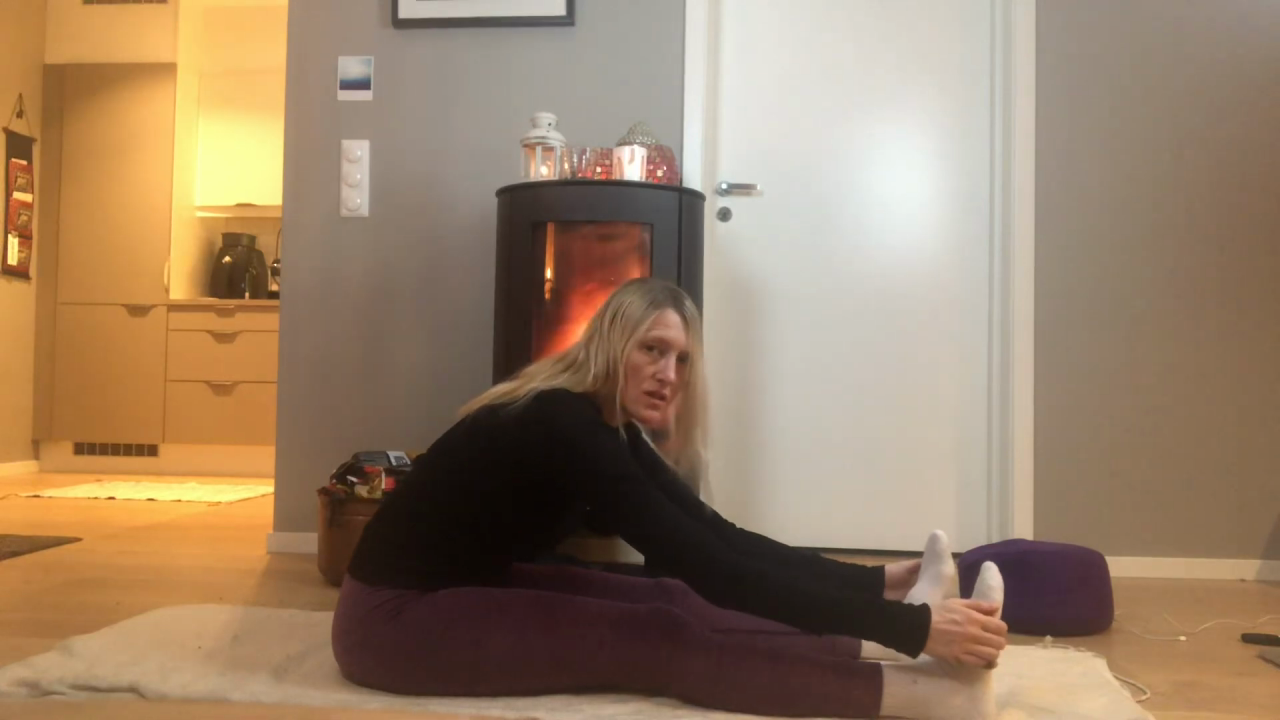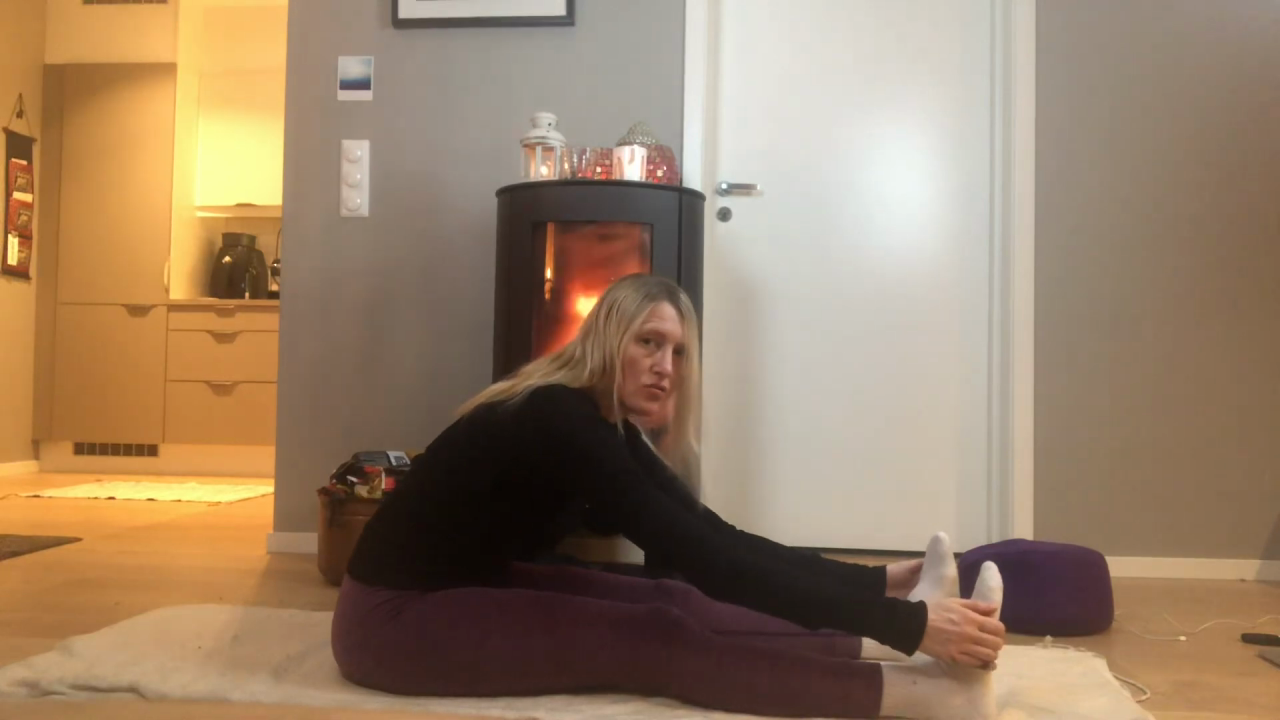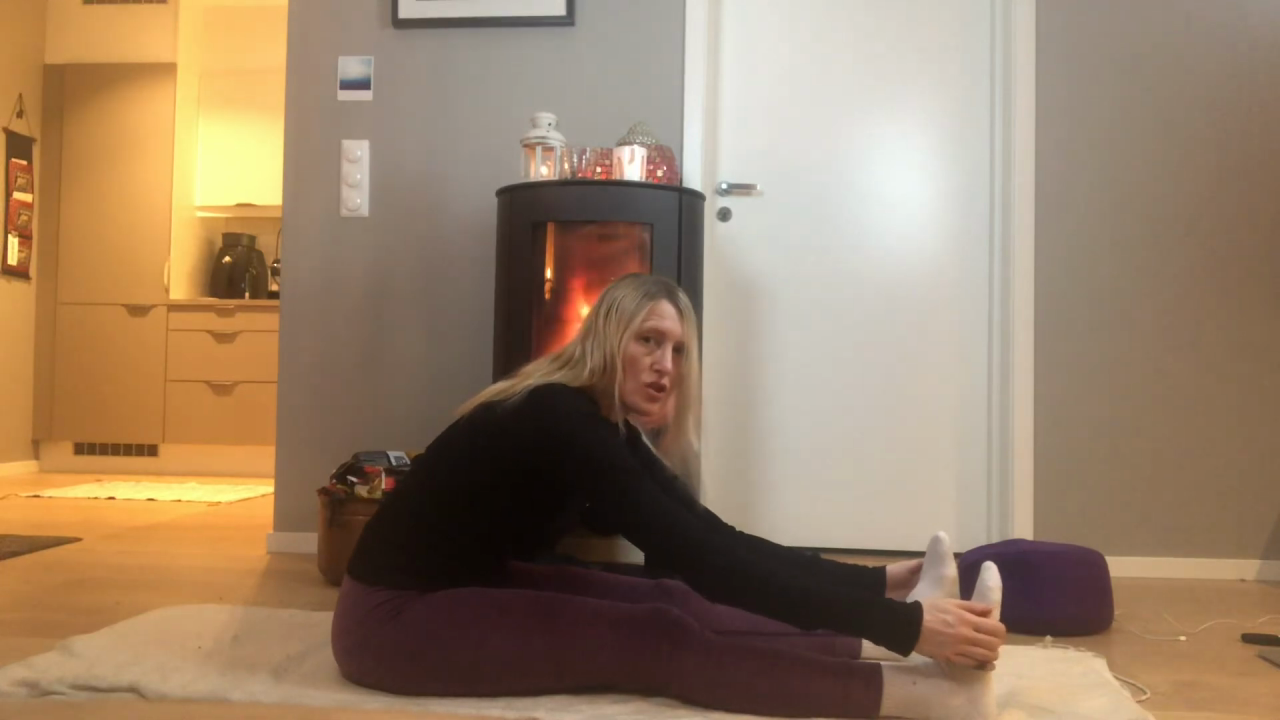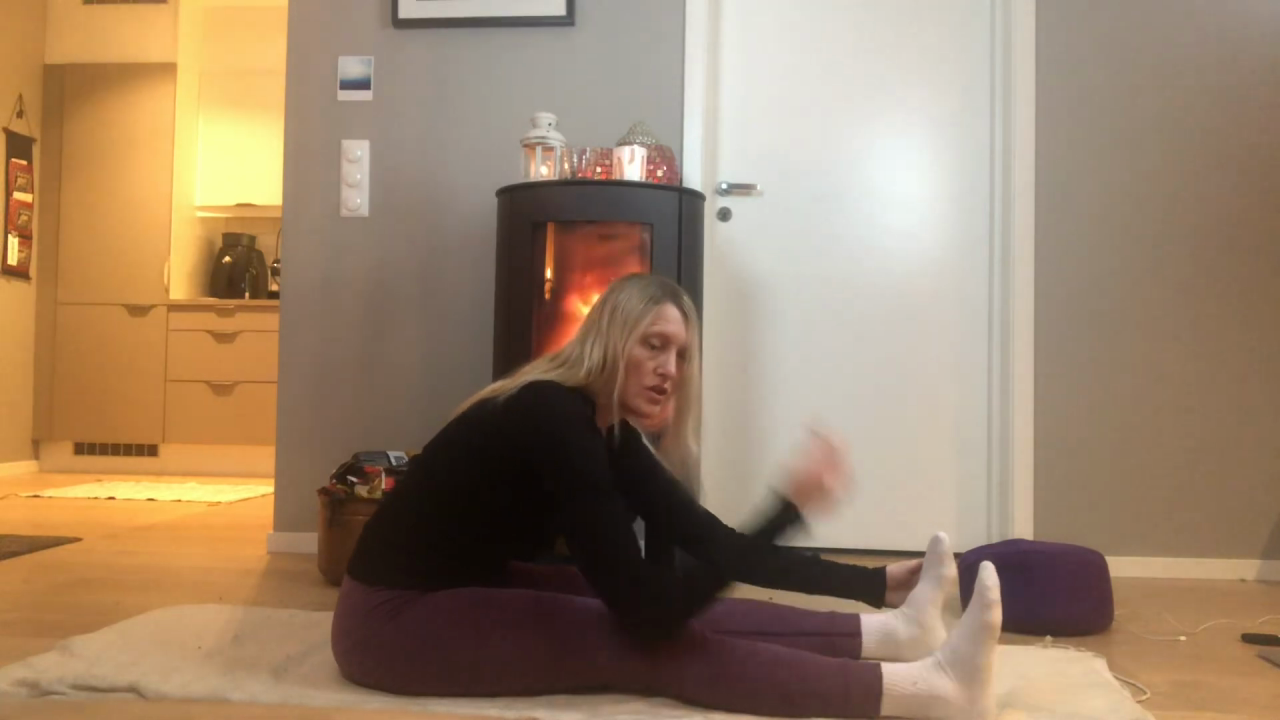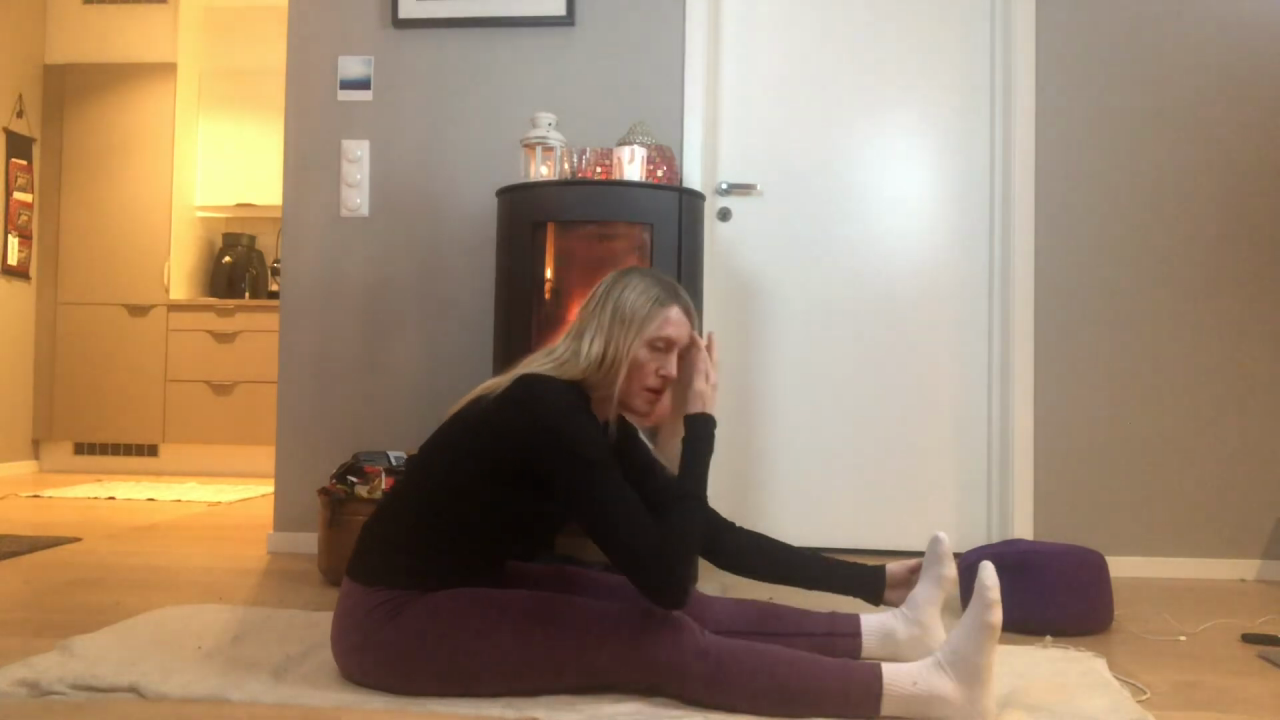
dt=0.3s
person 1, frame 1
left shoulder: (612, 428)
right shoulder: (564, 426)
left elbow: (722, 540)
right elbow: (716, 576)
left wrist: (877, 585)
right wrist: (912, 629)
left hip: (473, 589)
right hip: (396, 618)
left knee: (670, 604)
right knee: (660, 639)
person 1, frame 2
left shoulder: (608, 426)
right shoulder: (562, 422)
left elbow: (722, 540)
right elbow: (714, 568)
left wrist: (878, 582)
right wrist: (908, 623)
left hip: (473, 588)
right hip: (398, 618)
left knee: (671, 604)
right knee: (659, 638)
left ankle: (887, 651)
person 1, frame 3
left shoulder: (611, 428)
right shoulder: (562, 421)
left elbow: (720, 542)
right elbow: (710, 570)
left wrist: (878, 586)
right wrist: (903, 627)
left hip: (474, 590)
right hip: (396, 619)
left knee: (671, 606)
right knee: (658, 639)
person 1, frame 4
left shoulder: (610, 430)
right shoulder: (553, 419)
left elbow: (713, 544)
right elbow: (645, 614)
left wrist: (873, 582)
right wrist: (789, 509)
left hip: (474, 589)
right hip: (396, 618)
left knee: (673, 614)
right knee: (663, 640)
left ankle: (891, 630)
person 1, frame 5
left shoulder: (605, 426)
right shoulder: (548, 411)
left elbow: (717, 541)
right elbow: (666, 576)
left wrist: (873, 580)
right wrist: (700, 424)
left hip: (474, 590)
right hip: (396, 620)
left knee: (676, 612)
right knee: (661, 640)
left ankle: (890, 630)
